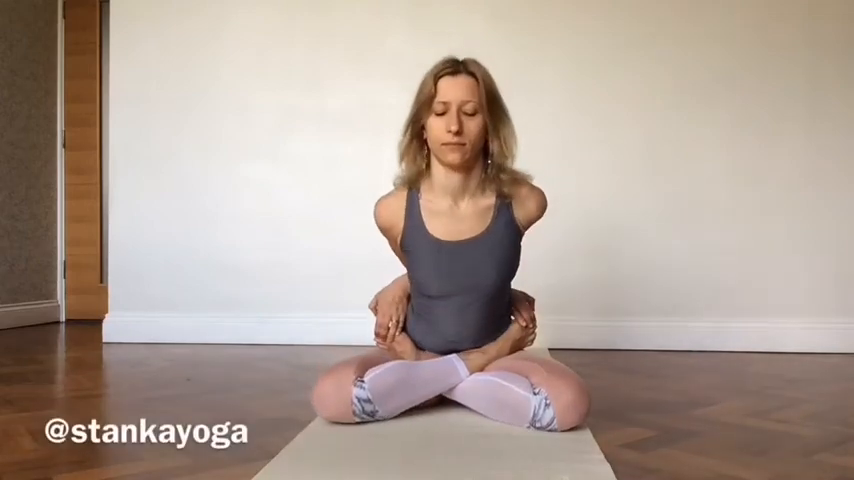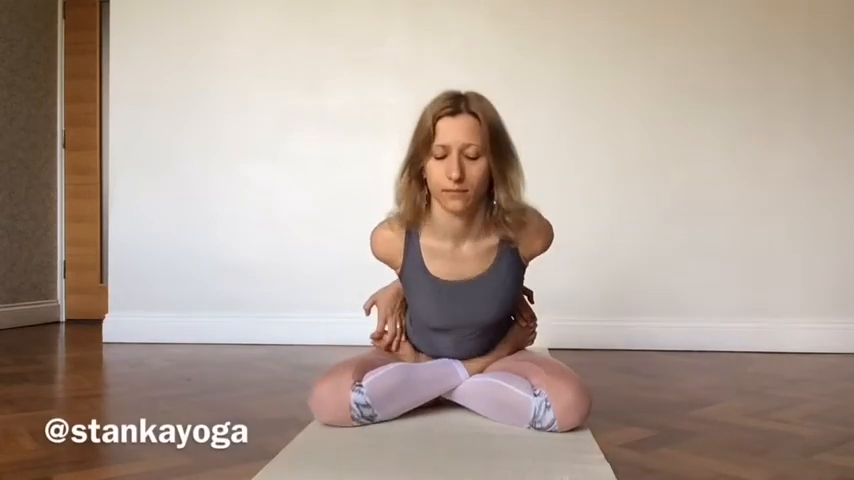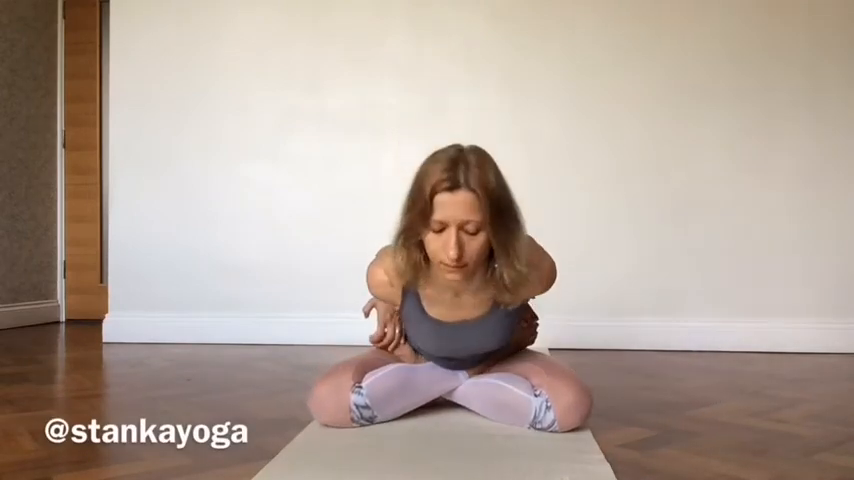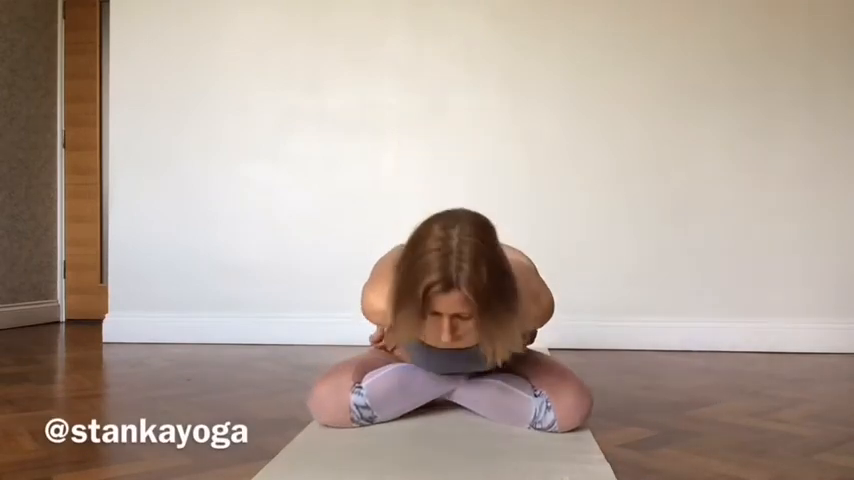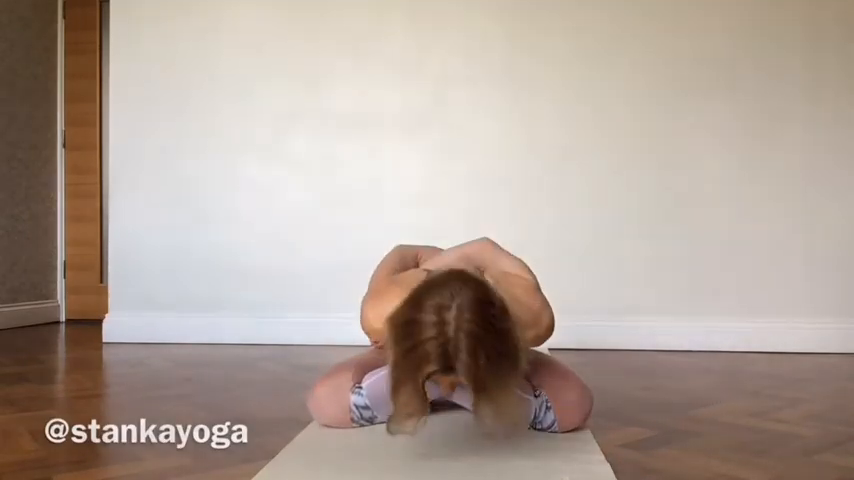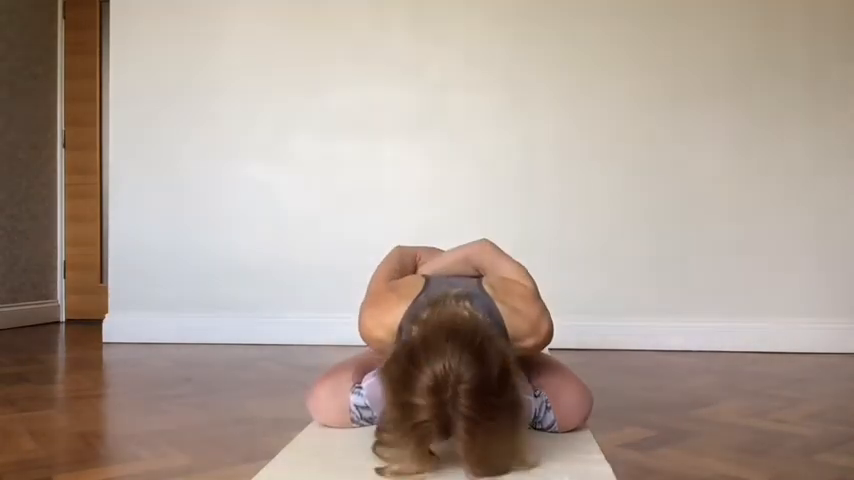
dt=0.4s
person 1, frame 1
left shoulder: (524, 202)
right shoulder: (393, 210)
left hip: (494, 353)
right hip: (416, 352)
left knee: (570, 404)
right knee: (328, 397)
left ankle: (426, 378)
right ankle: (468, 371)
person 1, frame 2
left shoulder: (530, 234)
right shoulder: (391, 239)
left hip: (495, 357)
right hip: (416, 356)
left knee: (571, 405)
right knee: (326, 400)
left ankle: (428, 381)
right ankle: (463, 375)
person 1, frame 3
left shoulder: (532, 271)
right shoulder: (387, 275)
left hip: (495, 363)
right hip: (416, 359)
left knee: (572, 406)
right knee: (325, 402)
left ankle: (434, 385)
person 1, frame 4
left shoulder: (532, 302)
right shoulder: (380, 300)
right elbow: (398, 256)
left hip: (495, 368)
right hip: (415, 365)
left knee: (573, 408)
right knee: (325, 402)
left ankle: (441, 390)
person 1, frame 5
left shoulder: (532, 318)
right shoulder: (380, 315)
left elbow: (484, 250)
right elbow: (402, 255)
left knee: (573, 407)
right knee: (325, 403)
person 1, frame 6
left shoulder: (531, 328)
right shoulder: (380, 323)
left elbow: (484, 252)
right elbow: (401, 257)
left knee: (573, 407)
right knee: (324, 403)
